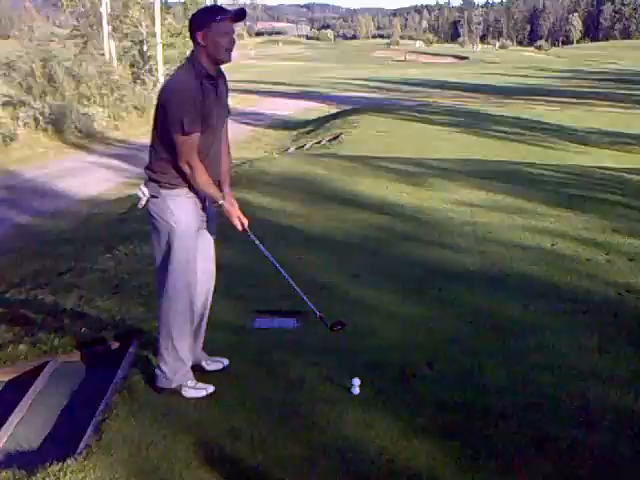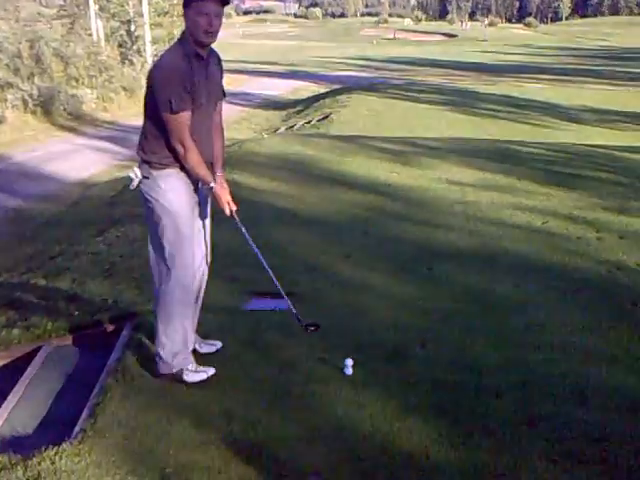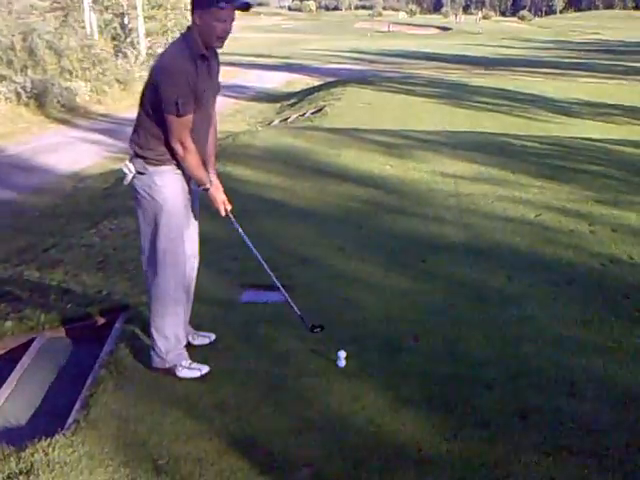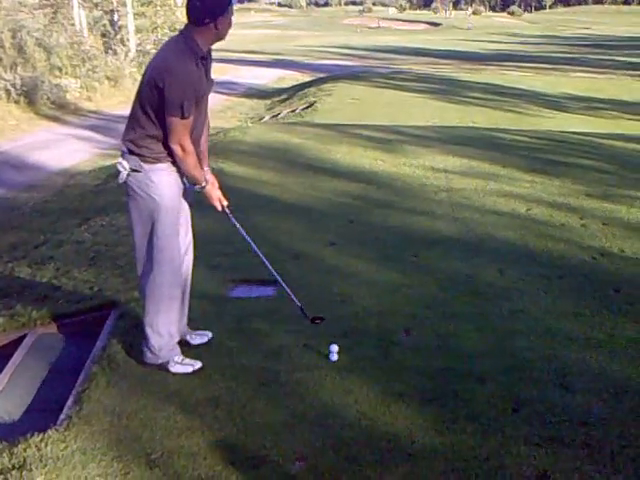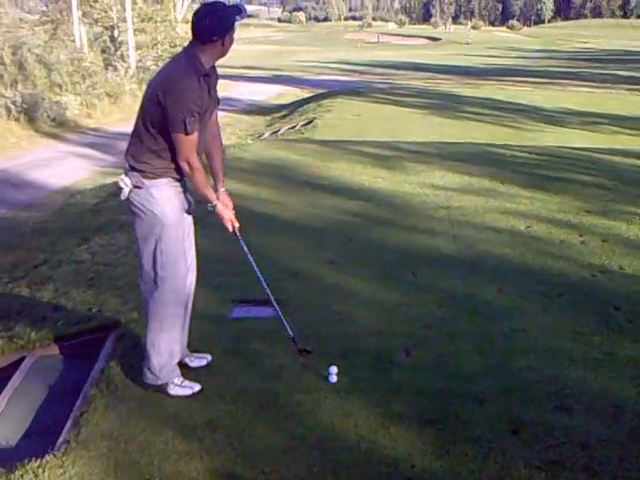
dt=0.4s
person 1, frame 1
left shoulder: (218, 80)
right shoulder: (182, 88)
left elbow: (221, 140)
right elbow: (188, 163)
left wrist: (227, 191)
right wrist: (222, 203)
left hip: (199, 194)
right hip: (174, 196)
left knee: (204, 279)
right knee: (184, 285)
left ankle: (192, 351)
right ankle: (172, 373)
person 1, frame 2
left shoulder: (213, 61)
right shoulder: (170, 67)
right elbow: (181, 142)
left wrist: (219, 175)
right wrist: (212, 184)
left hip: (196, 175)
right hip: (167, 178)
left knee: (198, 263)
right knee: (179, 268)
left ankle: (186, 335)
right ankle: (173, 358)
person 1, frame 3
left shoulder: (210, 57)
right shoulder: (176, 66)
right elbow: (180, 143)
left wrist: (212, 173)
right wrist: (208, 187)
left hip: (181, 170)
right hip: (159, 172)
left knee: (186, 256)
right knee: (170, 263)
left ankle: (179, 327)
right ankle: (167, 352)
person 1, frame 4
left shoulder: (200, 53)
right shoulder: (179, 67)
left elbow: (200, 115)
right elbow: (179, 143)
left wrist: (207, 168)
right wrist: (203, 184)
left hip: (169, 165)
right hip: (151, 169)
left knee: (180, 253)
right knee: (164, 260)
left ankle: (175, 327)
right ankle: (159, 348)
person 1, frame 5
left shoulder: (207, 73)
right shoulder: (181, 83)
left elbow: (211, 131)
right elbow: (187, 159)
left wrist: (221, 188)
right wrist: (215, 202)
left hip: (172, 182)
right hip: (153, 186)
left knee: (182, 273)
right knee: (170, 279)
left ankle: (175, 350)
right ankle: (160, 371)
